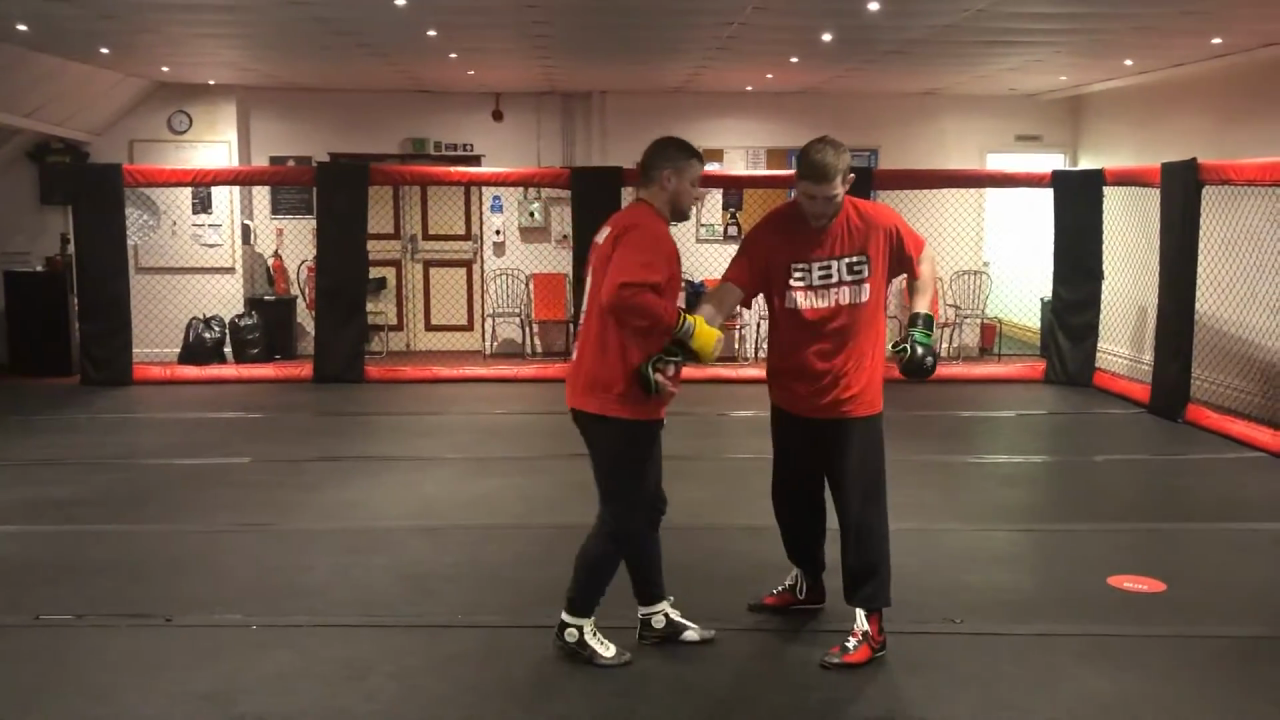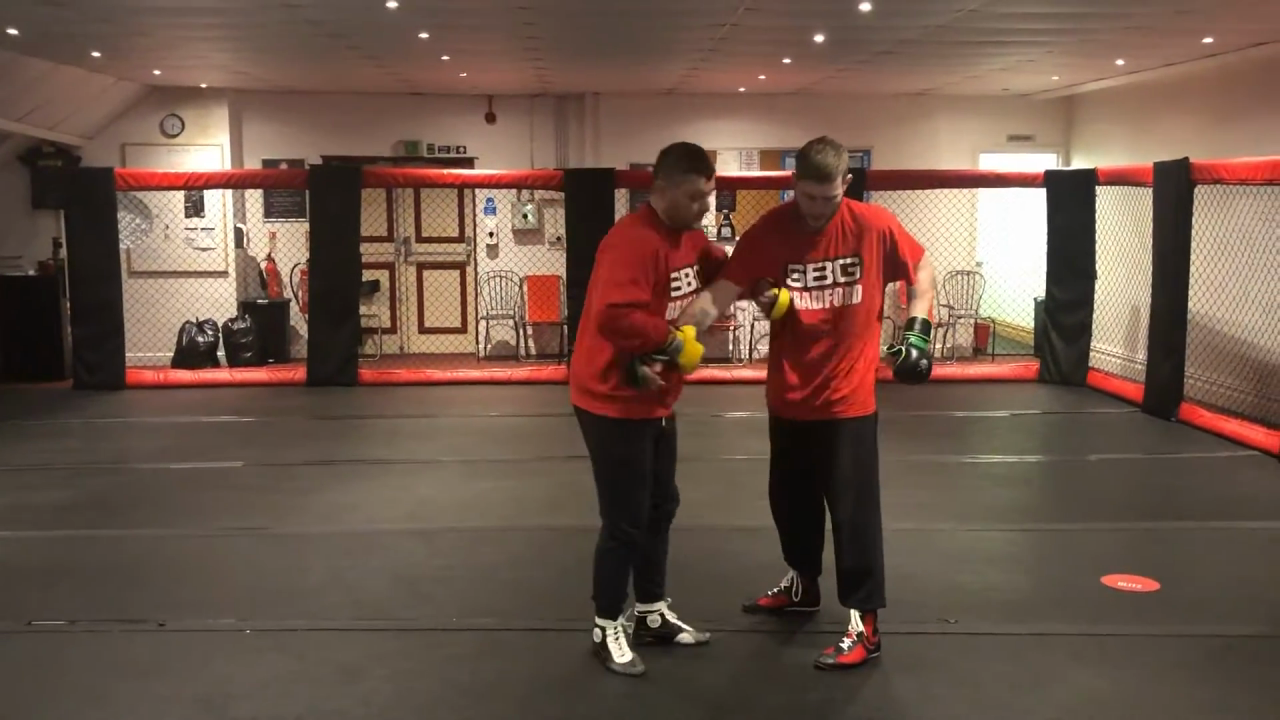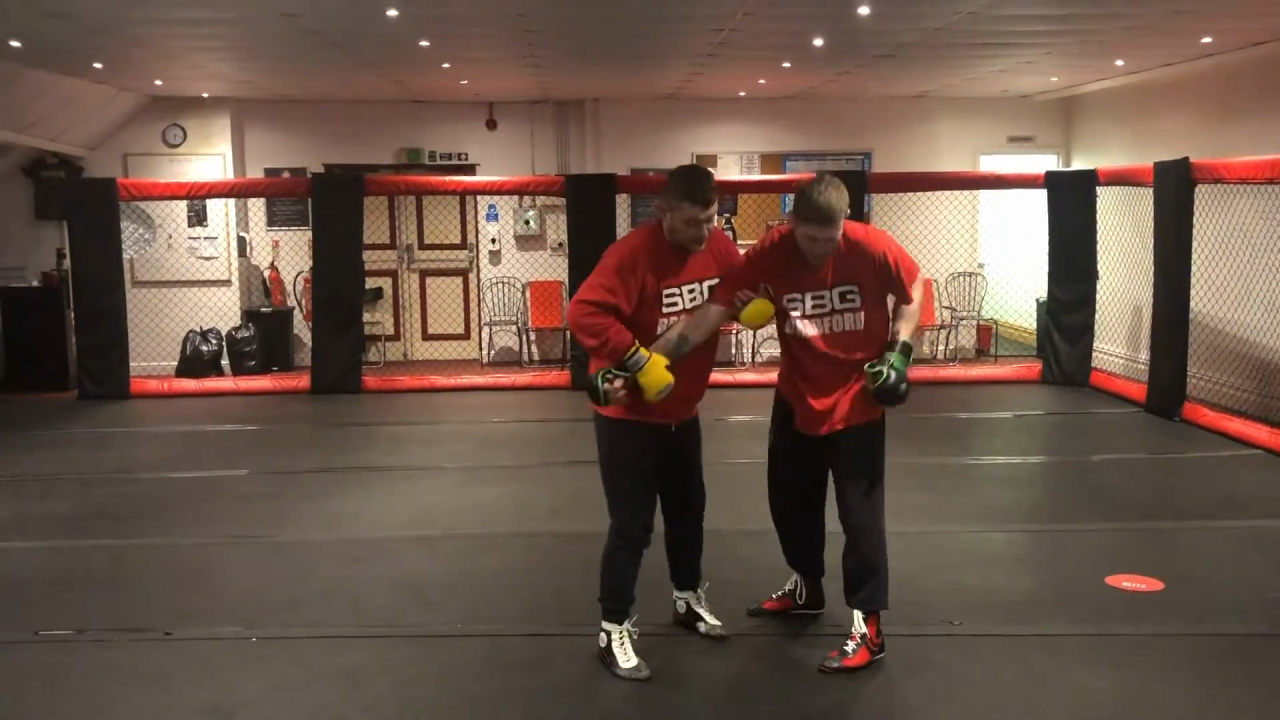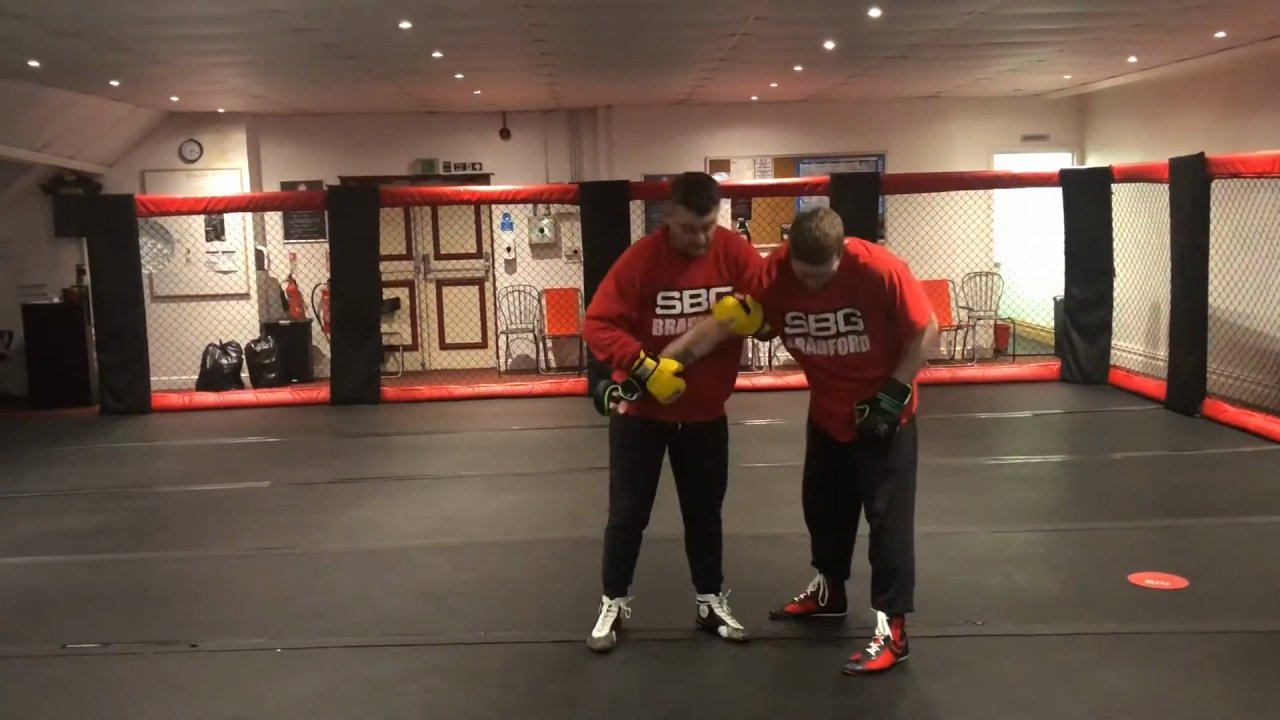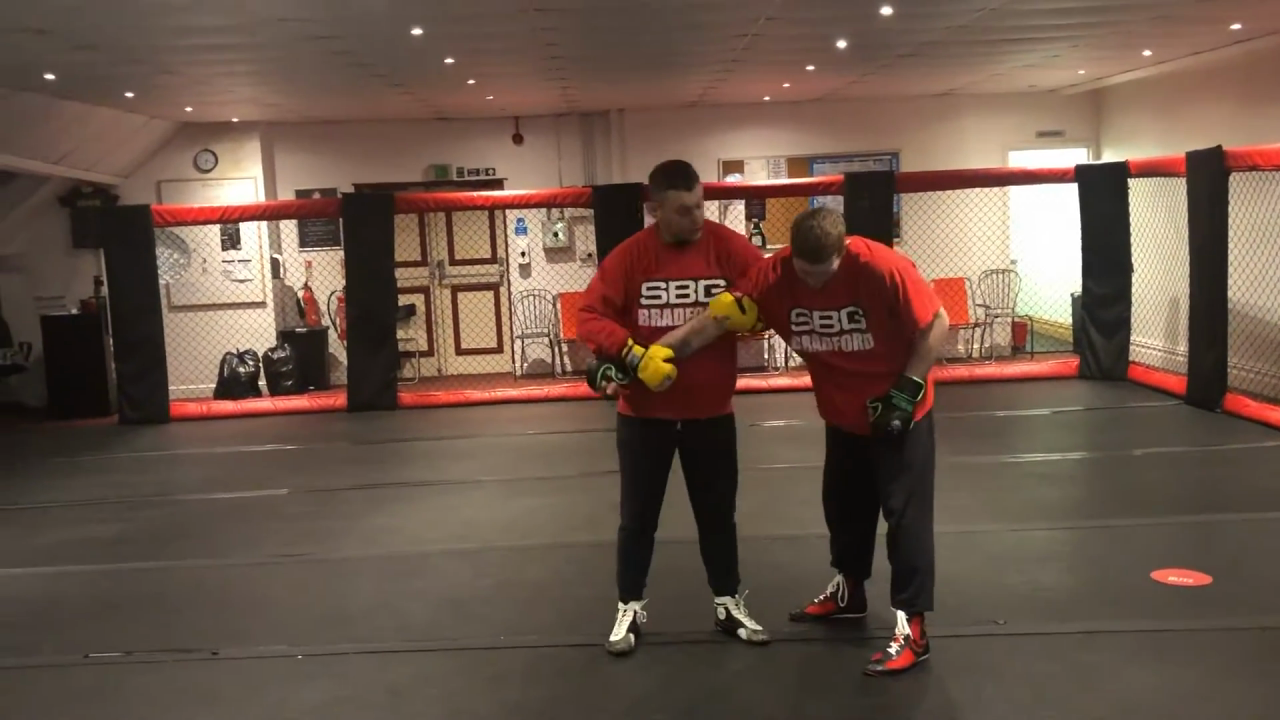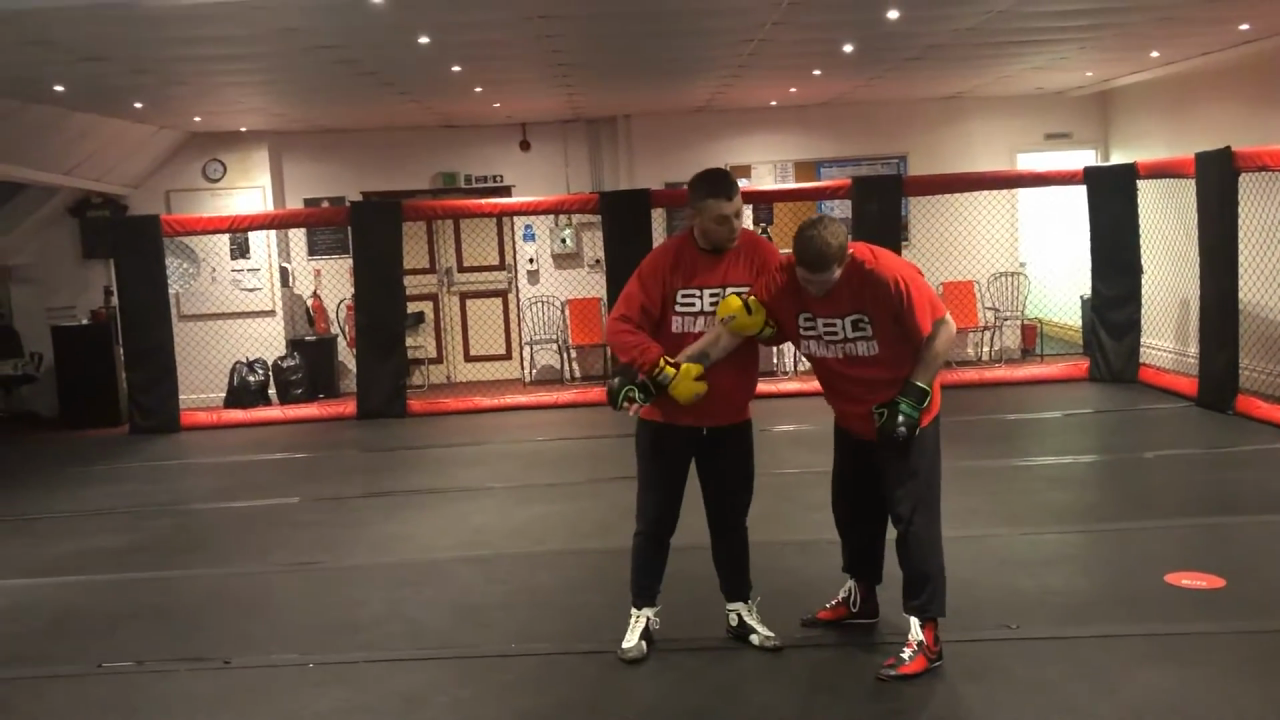
dt=0.4s
person 1, frame 1
left shoulder: (629, 225)
right shoulder: (647, 231)
right elbow: (626, 298)
left wrist: (668, 345)
right wrist: (690, 330)
left hip: (623, 394)
right hip: (617, 399)
left knee: (646, 510)
right knee: (622, 517)
left ankle: (655, 614)
right ankle: (575, 625)
person 1, frame 2
left shoulder: (685, 236)
right shoulder: (633, 241)
left elbow: (720, 269)
right elbow: (614, 315)
right wrist: (677, 343)
left hip: (654, 401)
right hip: (612, 402)
left knee: (660, 507)
right knee: (625, 520)
left ankle: (651, 613)
right ankle: (608, 627)
person 1, frame 3
left shoulder: (717, 245)
right shoulder: (633, 254)
left elbow: (746, 287)
right elbow: (584, 313)
right wrist: (641, 362)
left hip: (680, 411)
right hip: (627, 412)
left knee: (687, 509)
right knee: (632, 525)
left ankle: (688, 599)
right ankle: (614, 631)
person 1, frame 4
left shoulder: (736, 252)
right shoulder: (640, 258)
right elbow: (598, 324)
left wrist: (749, 314)
right wrist: (647, 368)
left hip: (705, 413)
right hip: (641, 409)
left knee: (705, 513)
right knee: (627, 514)
left ankle: (711, 603)
right ankle: (614, 604)
person 1, frame 5
left shoulder: (727, 245)
right shoulder: (629, 256)
right elbow: (589, 317)
right wrist: (635, 357)
left hip: (711, 411)
right hip: (643, 412)
left knee: (717, 513)
right knee: (637, 517)
left ankle: (729, 605)
right ankle: (629, 608)
person 1, frame 6
left shoulder: (759, 254)
right shoulder: (664, 260)
right elbow: (621, 326)
right wrist: (667, 373)
left hip: (730, 418)
right hip: (665, 417)
left knee: (730, 520)
right knee: (655, 521)
left ankle: (740, 610)
right ankle: (642, 614)
person 2, frame 1
left shoulder: (879, 223)
right shoulder: (770, 232)
left elbow: (922, 263)
right elbow: (721, 300)
left wrist: (920, 326)
left hip: (855, 398)
right hip: (791, 398)
left knee: (860, 507)
right knee: (792, 498)
left ankle: (870, 623)
right ankle: (806, 581)
person 2, frame 2
left shoulder: (876, 226)
right shoulder: (768, 232)
left elbow: (921, 270)
right elbow: (717, 295)
left wrist: (916, 331)
left hip: (849, 399)
right hip: (788, 398)
left knee: (854, 508)
right knee: (789, 498)
left ankle: (864, 624)
right ankle: (802, 582)
person 2, frame 3
left shoulder: (874, 248)
right shoulder: (767, 256)
left elbow: (912, 291)
right elbow: (708, 315)
left wrist: (898, 353)
left hip: (857, 404)
right hip: (795, 401)
left knee: (860, 512)
right knee: (789, 500)
left ankle: (867, 625)
right ankle: (806, 586)
person 2, frame 4
left shoulder: (880, 269)
right shoulder: (773, 274)
left elbow: (925, 331)
right elbow: (717, 326)
left wrist: (892, 394)
left hip: (883, 410)
right hip: (826, 412)
left knee: (887, 513)
right knee: (822, 505)
left ankle: (892, 628)
right ankle: (829, 590)
person 2, frame 5
left shoulder: (884, 268)
right shoulder: (776, 274)
left elbow: (936, 325)
right elbow: (715, 320)
left wrist: (905, 391)
left hip: (898, 409)
right hip: (841, 414)
left knee: (905, 512)
right knee: (843, 505)
left ankle: (911, 627)
right ankle: (849, 590)
person 2, frame 6
left shoulder: (887, 274)
right shoulder: (782, 281)
left elbow: (943, 329)
right elbow: (729, 331)
left wrist: (912, 397)
left hip: (907, 415)
right hip: (851, 418)
left knee: (913, 516)
right knee: (853, 509)
left ankle: (925, 632)
right ankle: (859, 595)
